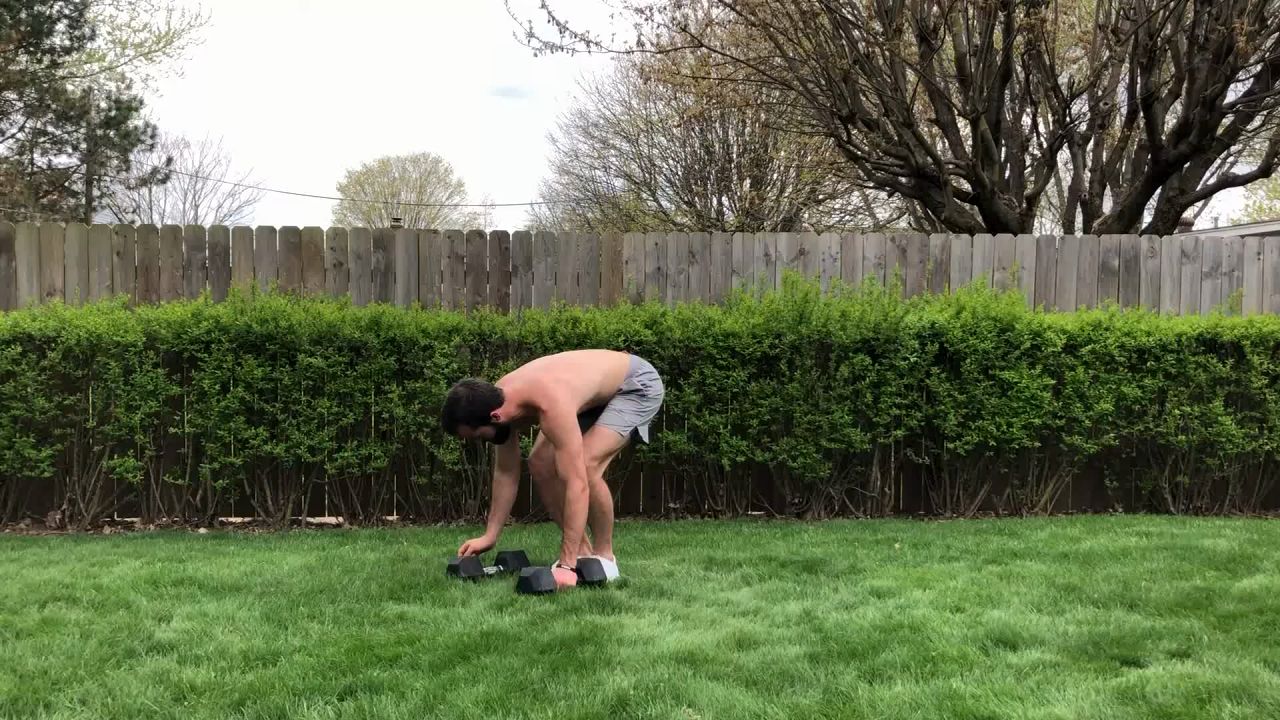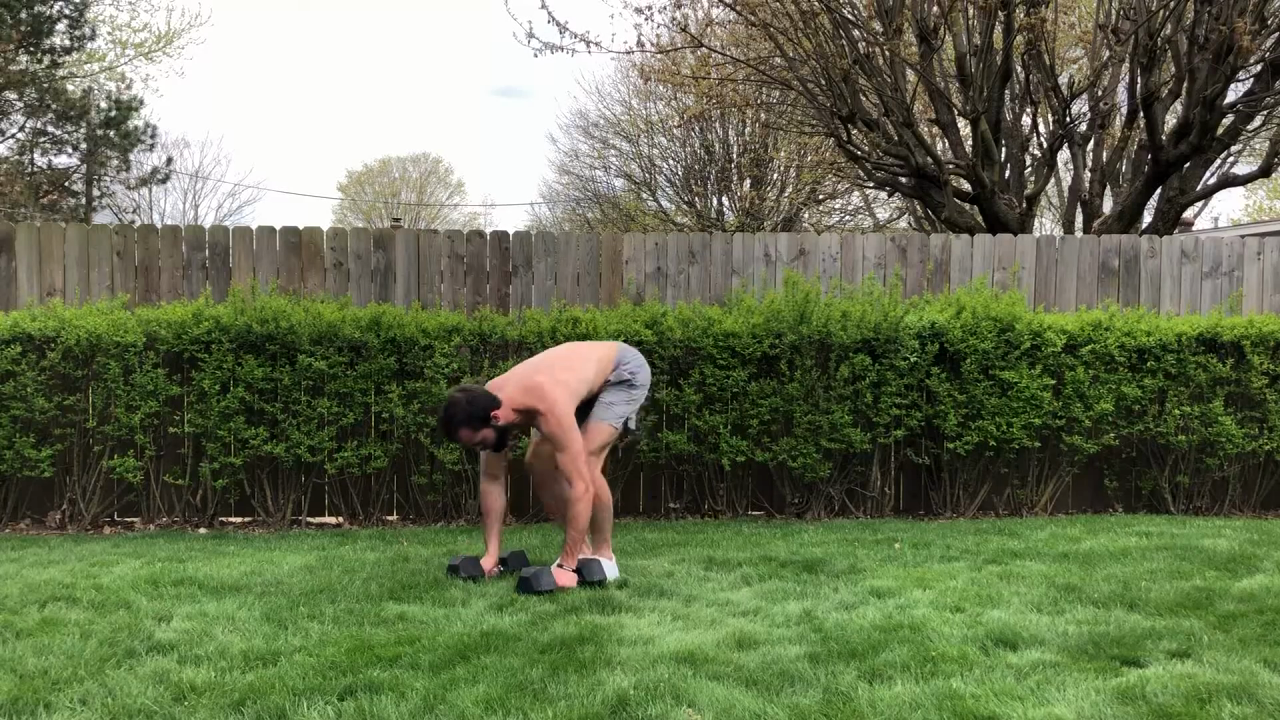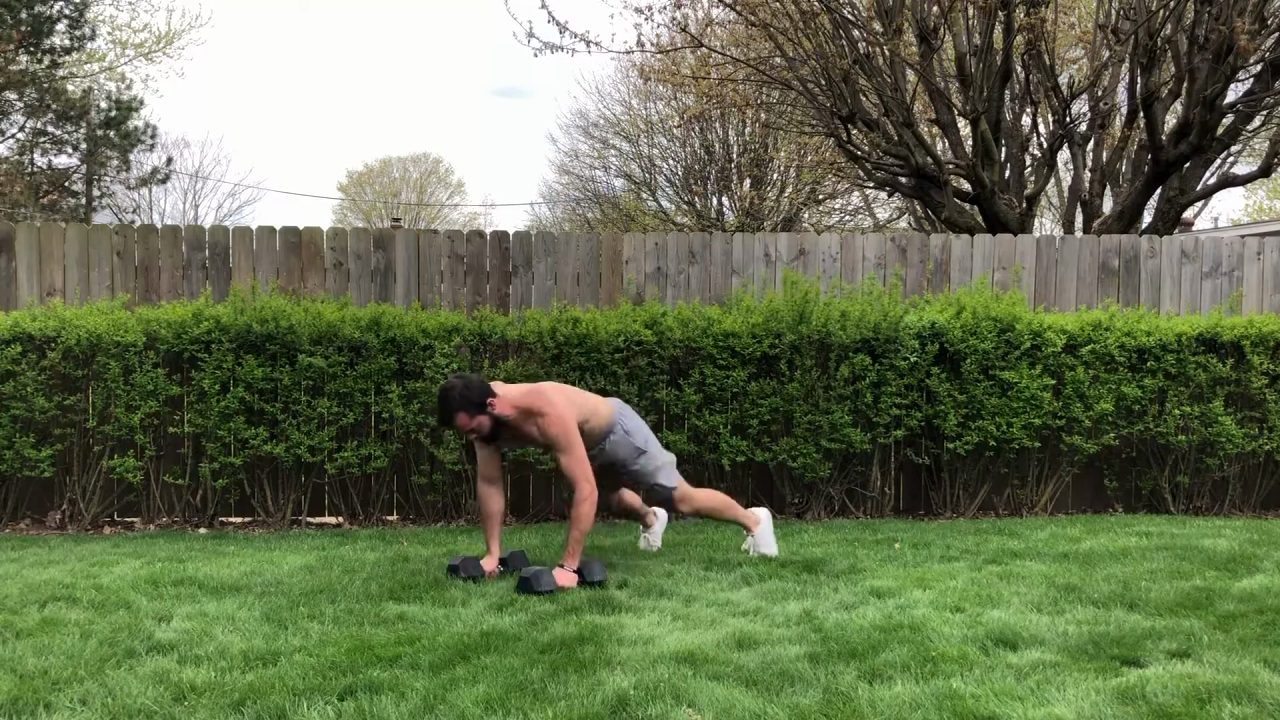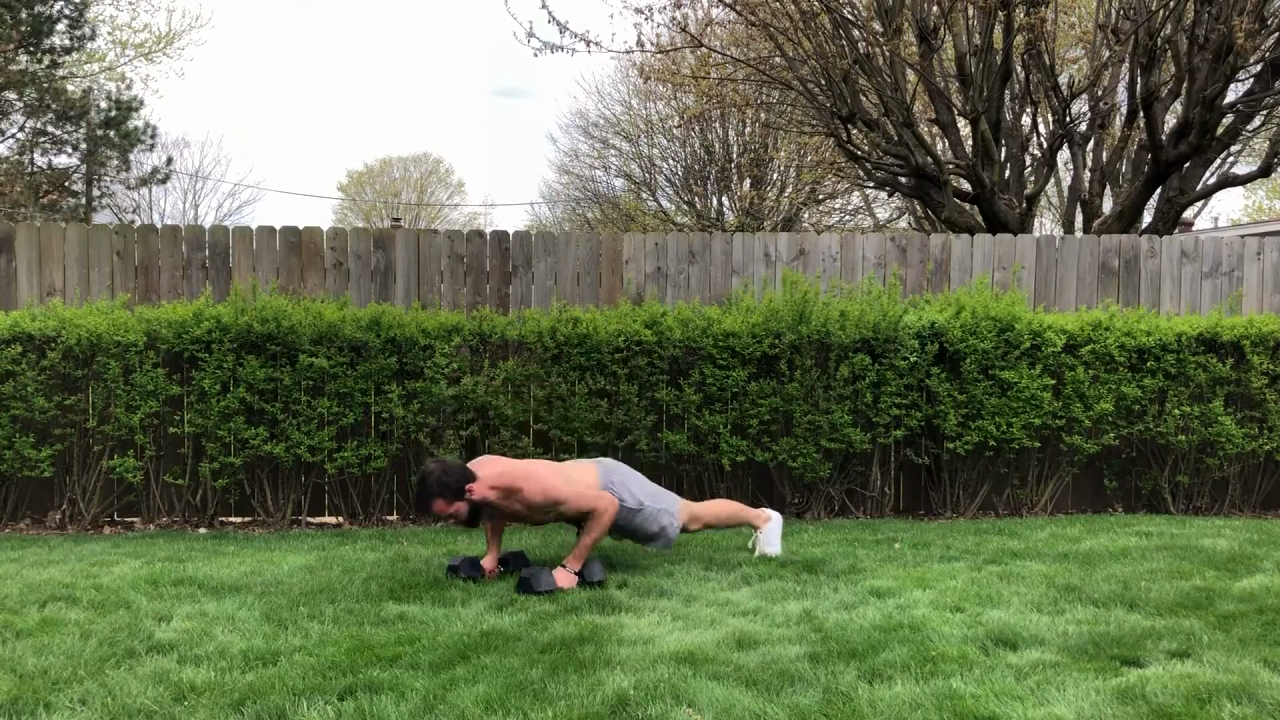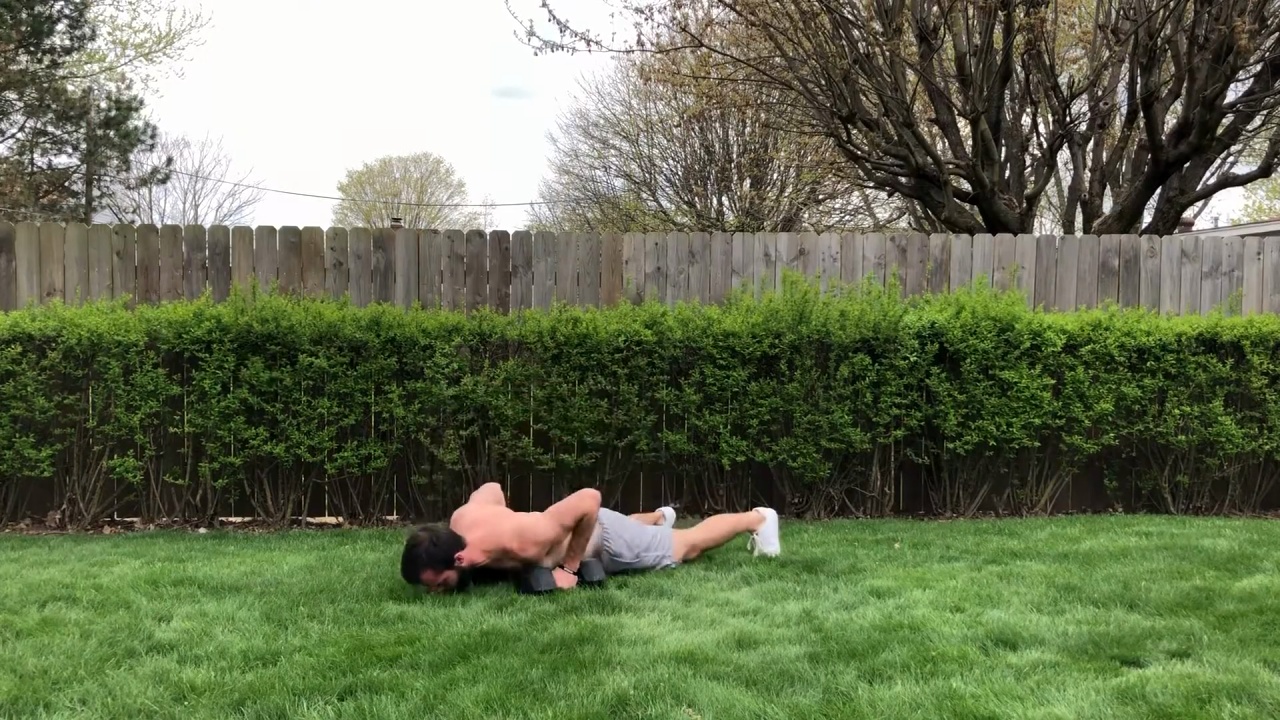
dt=0.5s
person 1, frame 1
left shoulder: (549, 404)
right shoulder: (500, 398)
left elbow: (577, 484)
right elbow: (506, 472)
left wrist: (567, 565)
right wrist: (490, 536)
left hip: (639, 384)
right hip: (598, 390)
left knee: (586, 466)
right knee: (540, 465)
left ankle: (605, 556)
right ankle: (583, 552)
person 1, frame 2
left shoulder: (548, 408)
right shoulder: (492, 405)
left elbow: (581, 486)
right elbow: (491, 480)
left wrist: (567, 566)
right wrist: (492, 552)
left hip: (624, 371)
right hip: (588, 373)
left knee: (585, 462)
right knee: (538, 464)
left ankle: (603, 555)
right ankle: (583, 550)
person 1, frame 3
left shoulder: (548, 413)
right shoulder: (486, 414)
left elbow: (586, 490)
right elbow: (489, 484)
left wrist: (568, 567)
right wrist: (493, 553)
left hip: (616, 429)
right hip: (588, 439)
left knee: (682, 499)
right knee: (614, 500)
left ankle: (754, 520)
right ankle: (650, 518)
person 1, frame 4
left shoulder: (530, 487)
right shoulder: (474, 476)
left elbow: (607, 507)
left wrist: (571, 567)
right wrist: (492, 552)
left hip: (611, 491)
right hip: (584, 476)
left knee: (691, 518)
left ankle: (763, 519)
right ankle: (657, 532)
person 1, frame 5
left shoulder: (516, 544)
right shoulder: (463, 523)
left elbow: (590, 500)
right elbow: (493, 488)
left wrist: (569, 566)
left hip: (603, 542)
right hip: (572, 521)
left knee: (689, 546)
left ankle: (757, 518)
right ankle: (659, 517)
